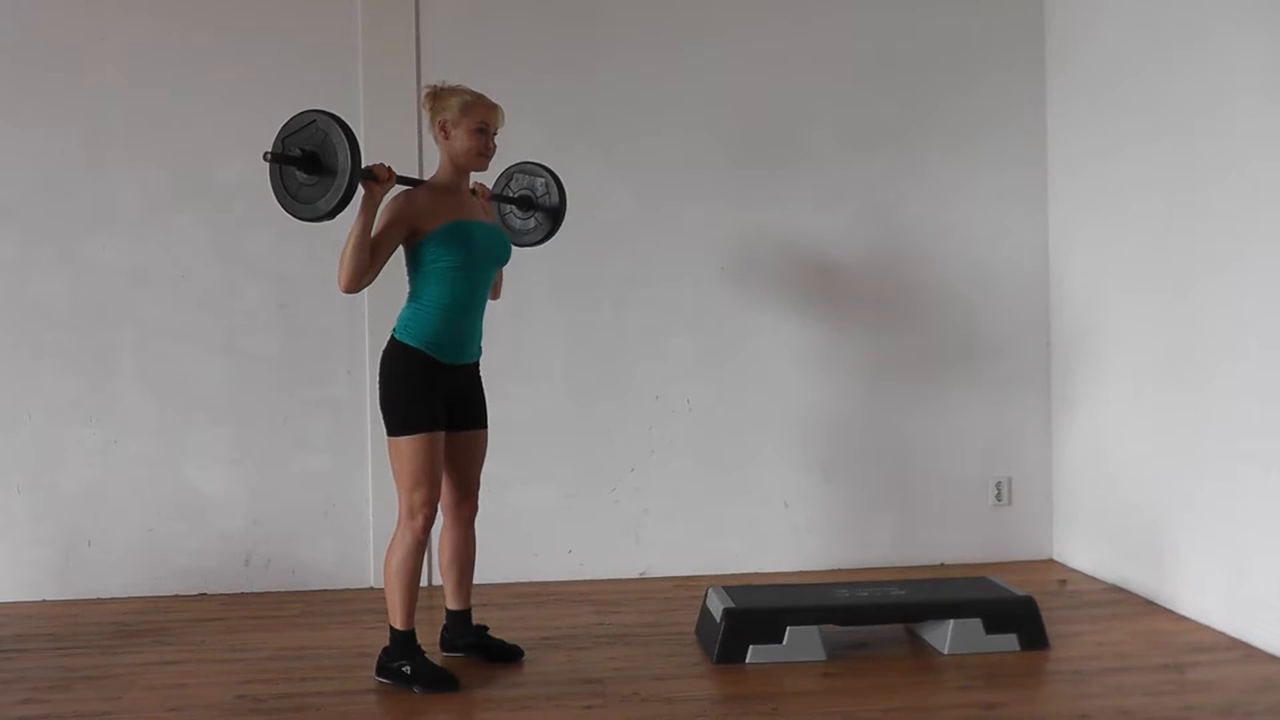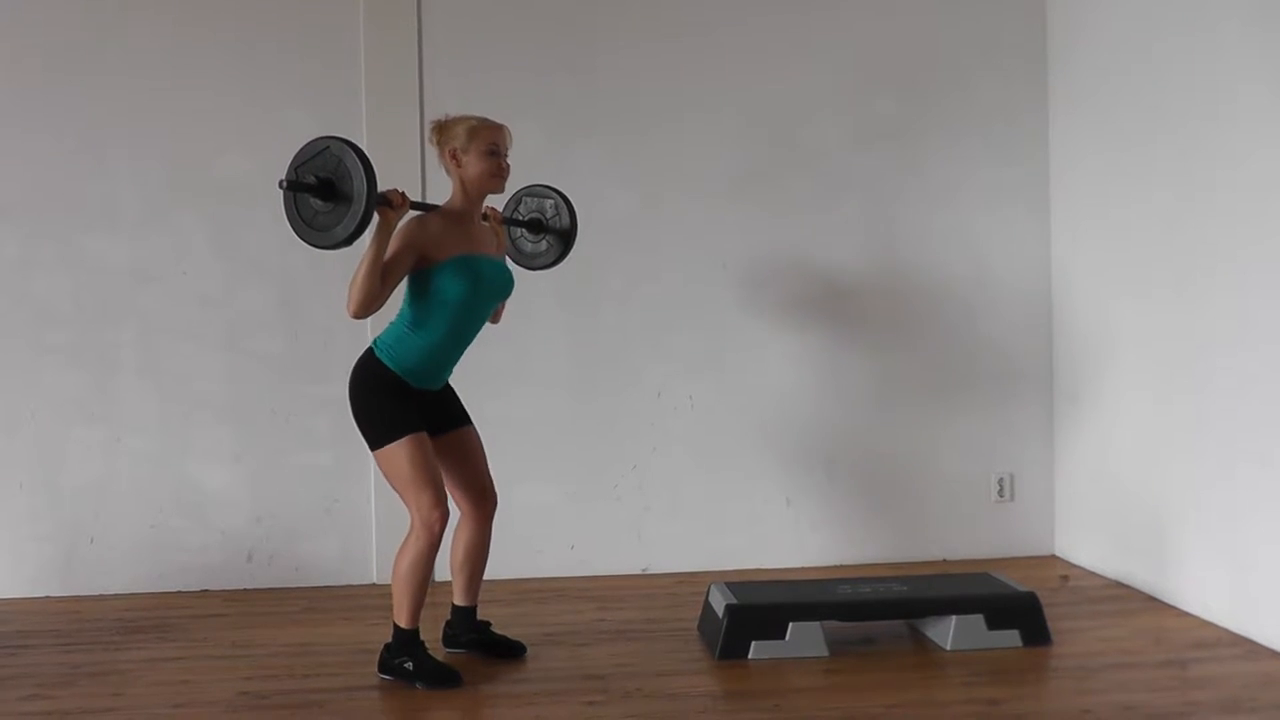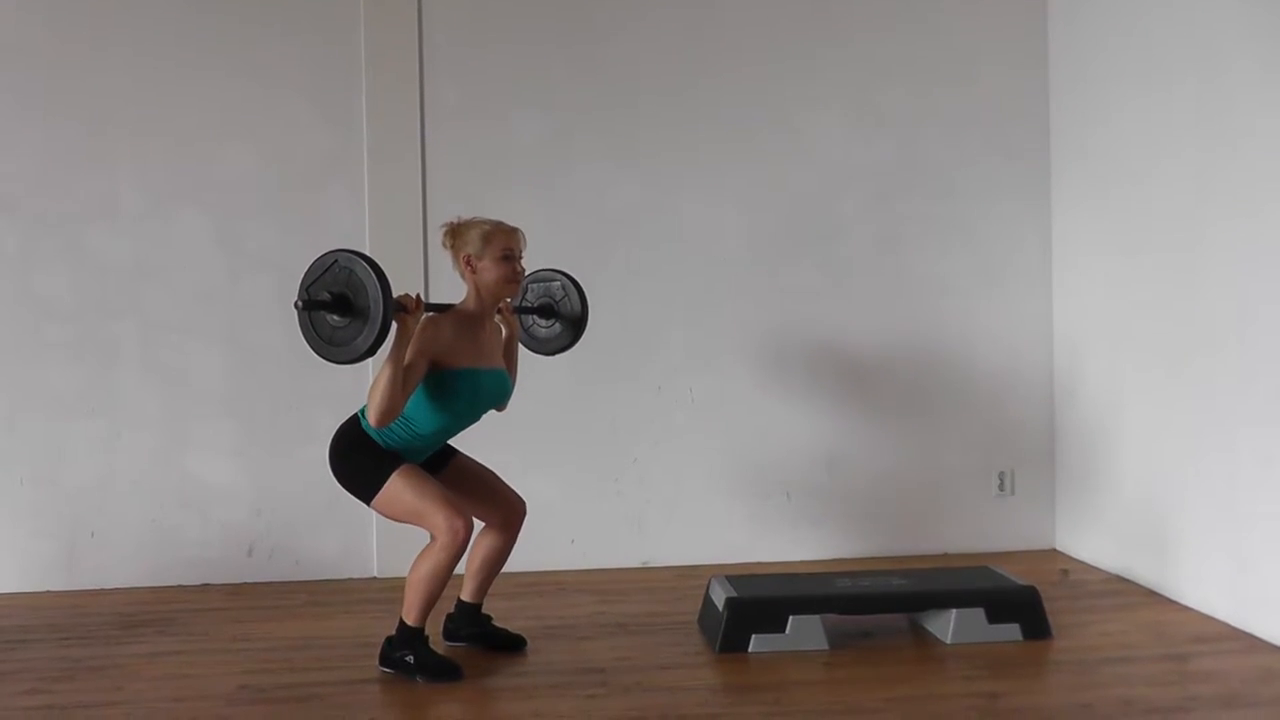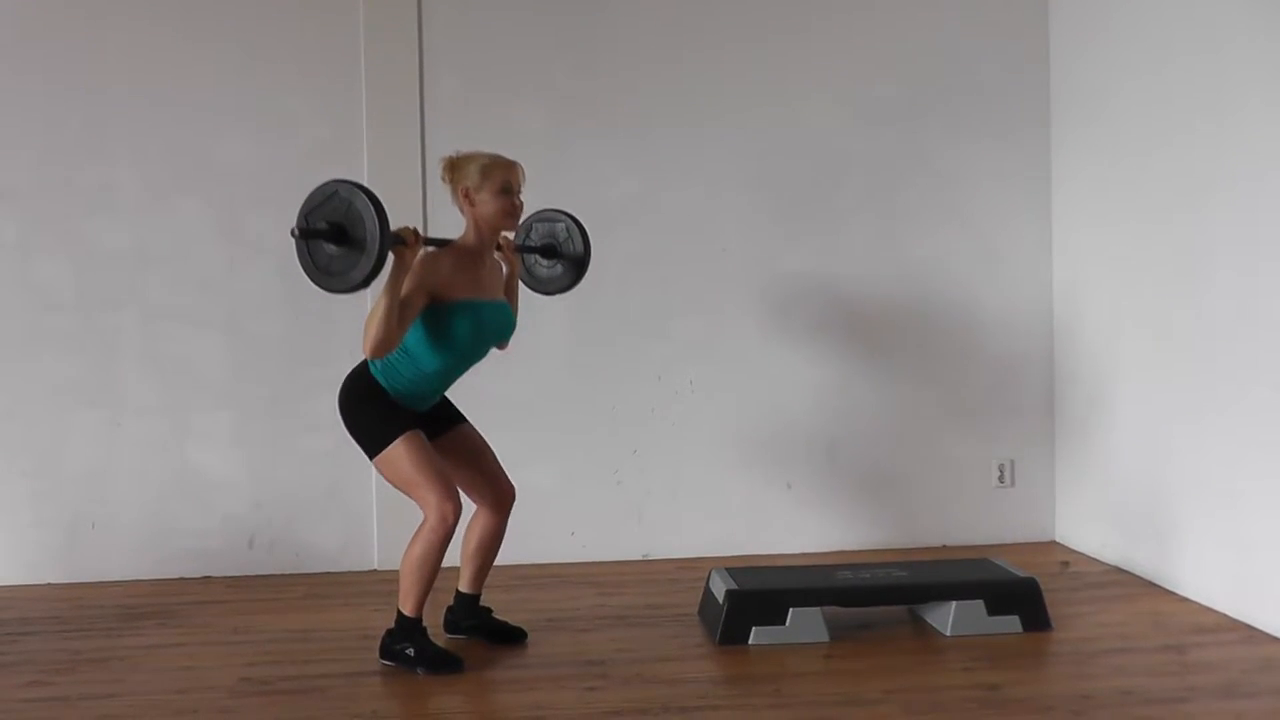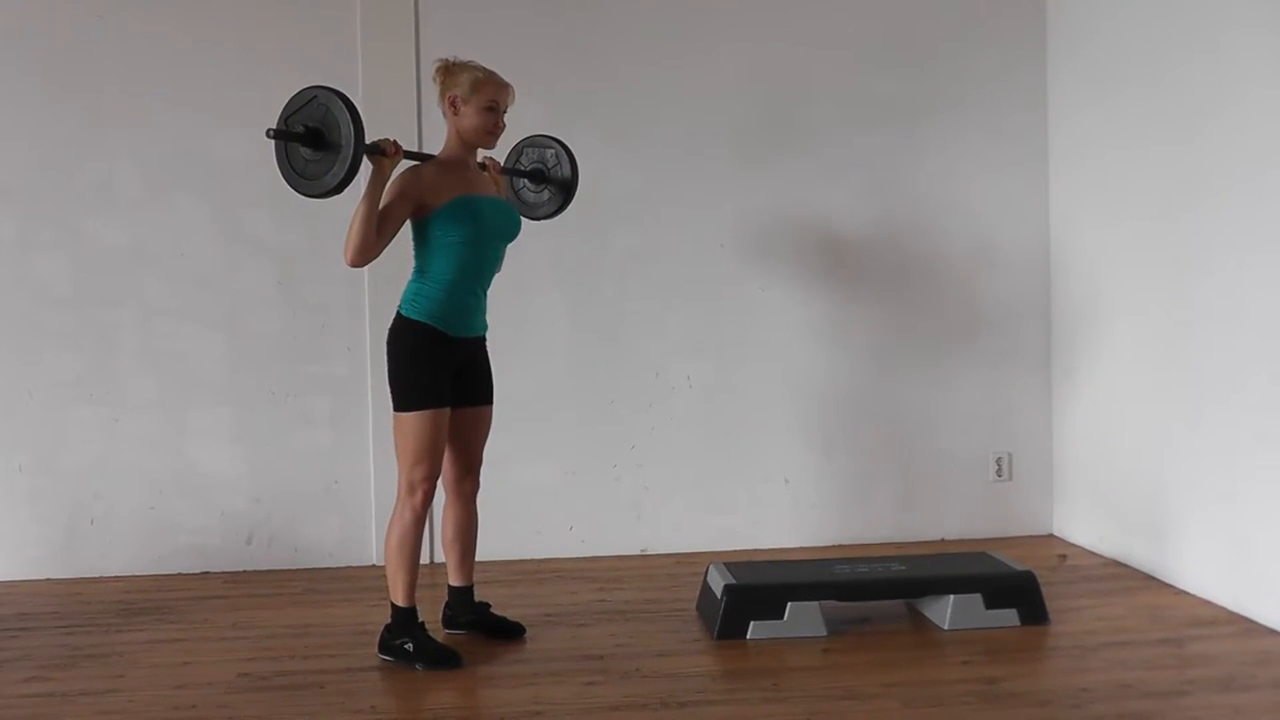
dt=1s
person 1, frame 1
left shoulder: (480, 205)
right shoulder: (412, 204)
right elbow: (351, 281)
right wrist: (370, 200)
left hip: (462, 369)
right hip: (415, 367)
left knee: (463, 505)
right knee: (419, 512)
left ankle: (460, 627)
right ankle: (398, 651)
person 1, frame 2
left shoulder: (483, 231)
right shoulder: (425, 230)
left elbow: (492, 313)
right elbow: (360, 306)
right wrist: (385, 227)
left hip: (431, 386)
right hip: (384, 384)
left knee: (480, 502)
right knee: (431, 513)
left ankle: (464, 623)
right ankle: (401, 649)
person 1, frame 3
left shoulder: (491, 329)
right shoulder: (438, 331)
left elbow: (499, 401)
right elbow: (380, 414)
right wrist: (404, 333)
left hip: (418, 450)
right hip: (365, 450)
left knee: (510, 510)
right knee: (454, 526)
left ankle: (465, 618)
right ankle: (403, 645)
person 1, frame 4
left shoulder: (492, 265)
right shoulder: (437, 265)
left elbow: (499, 339)
right elbow: (376, 347)
right wrist: (400, 266)
left hip: (424, 401)
right hip: (374, 399)
left knee: (499, 496)
right knee: (443, 507)
left ankle: (465, 610)
right ankle: (403, 636)
person 1, frame 5
left shoulder: (486, 180)
right shoulder: (421, 179)
right elbow: (358, 254)
right wrist: (379, 175)
left hip: (469, 342)
right hip: (421, 340)
left knee: (464, 481)
right knee: (418, 488)
left ankle: (462, 603)
right ankle: (400, 629)
